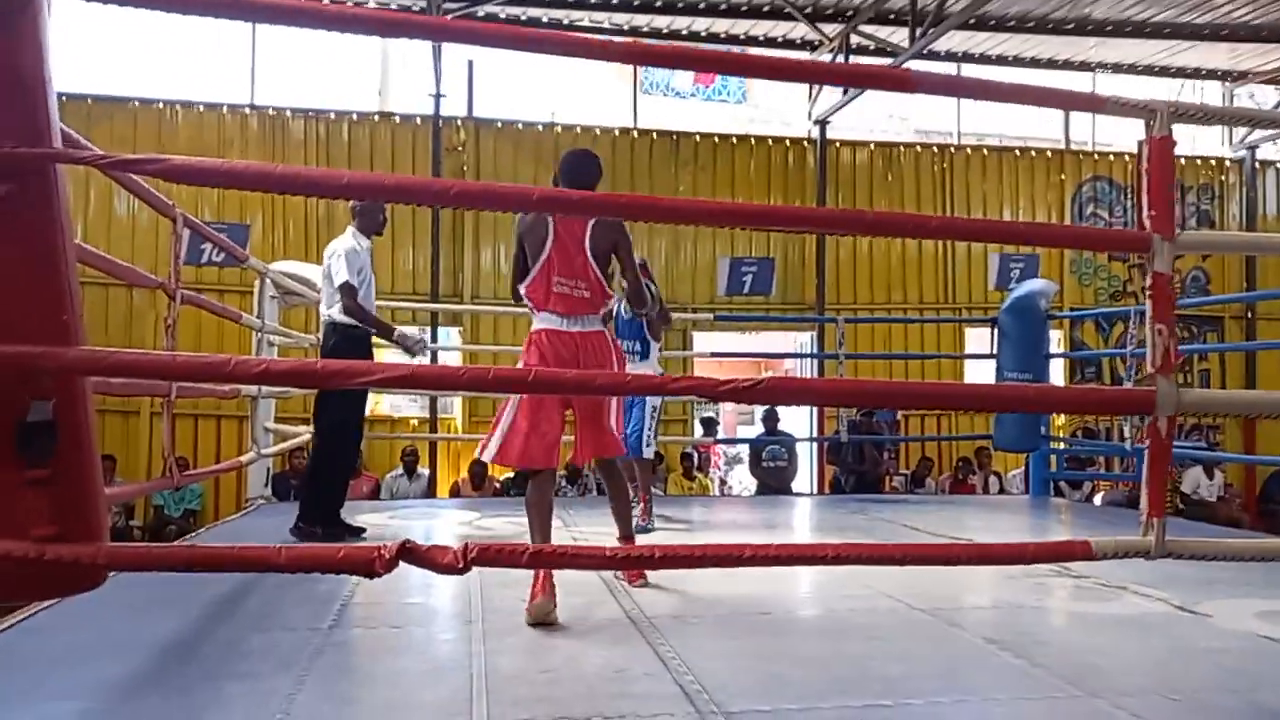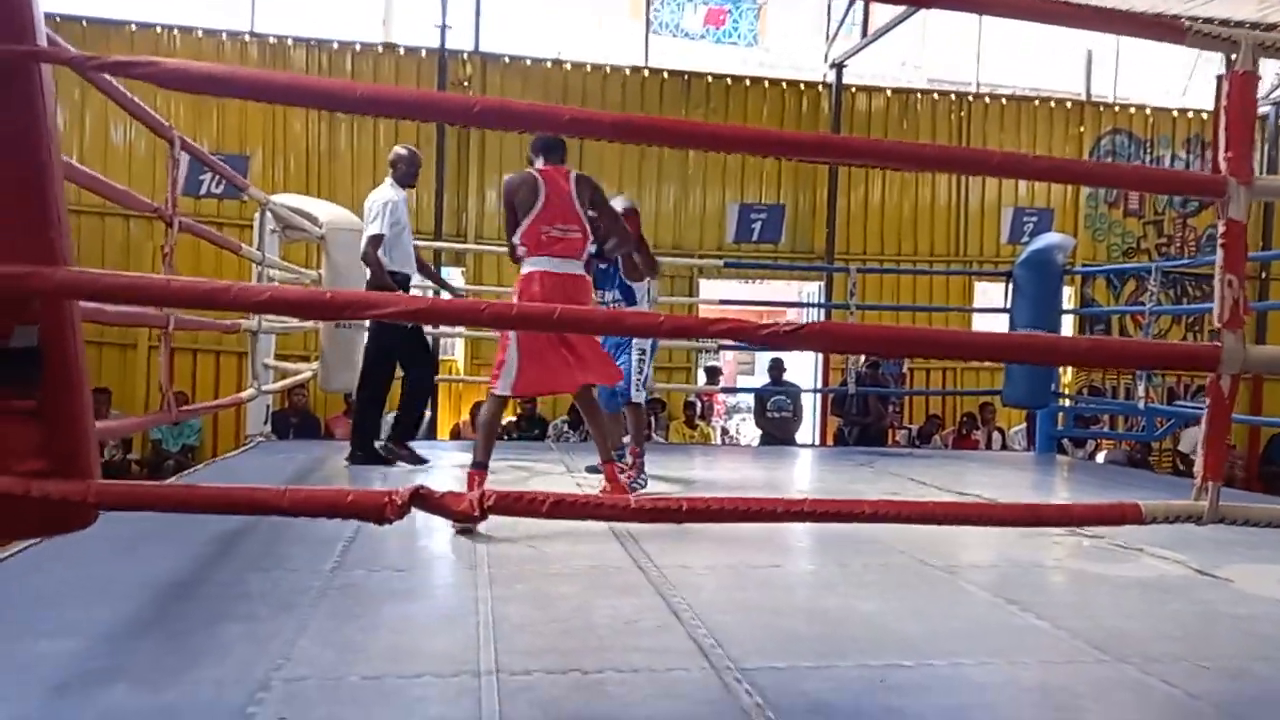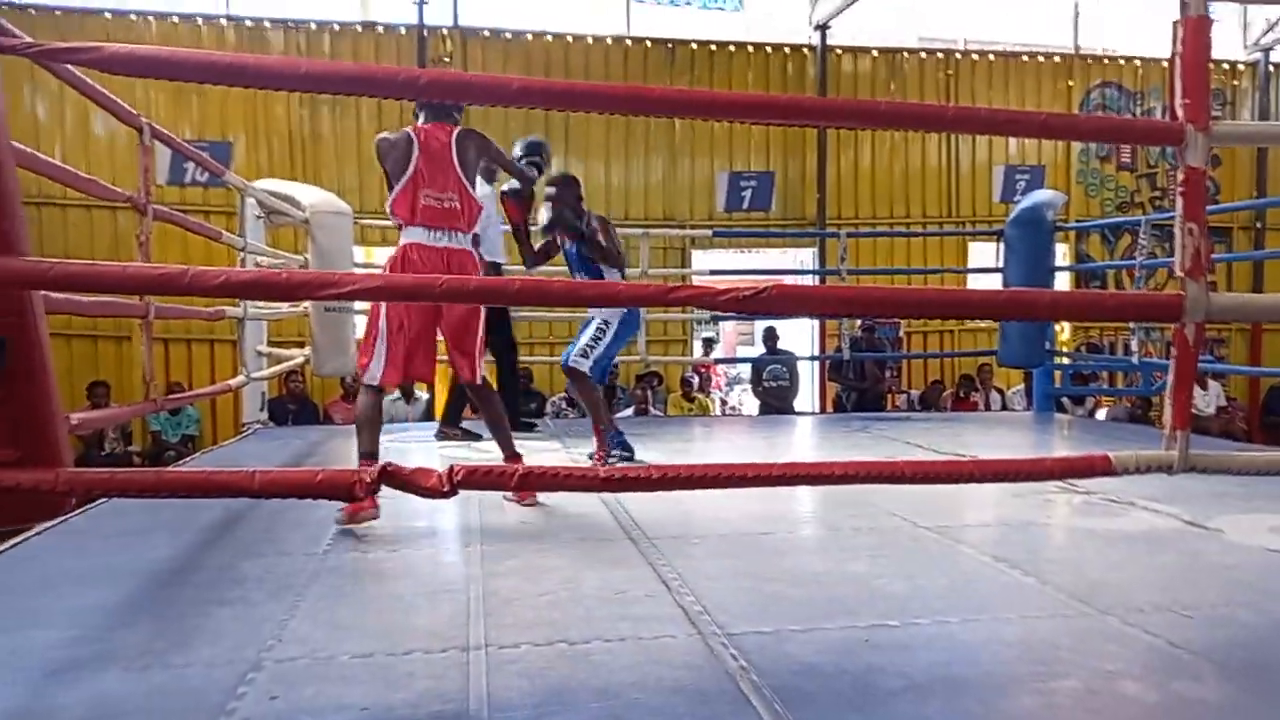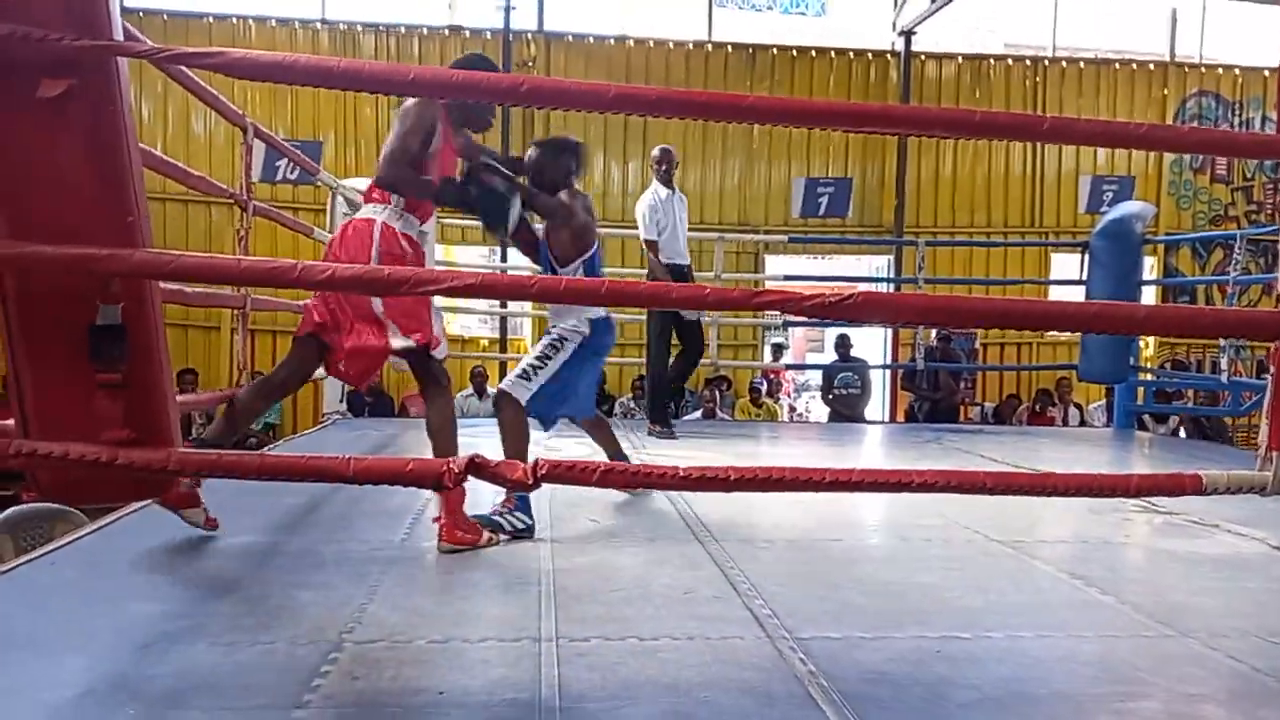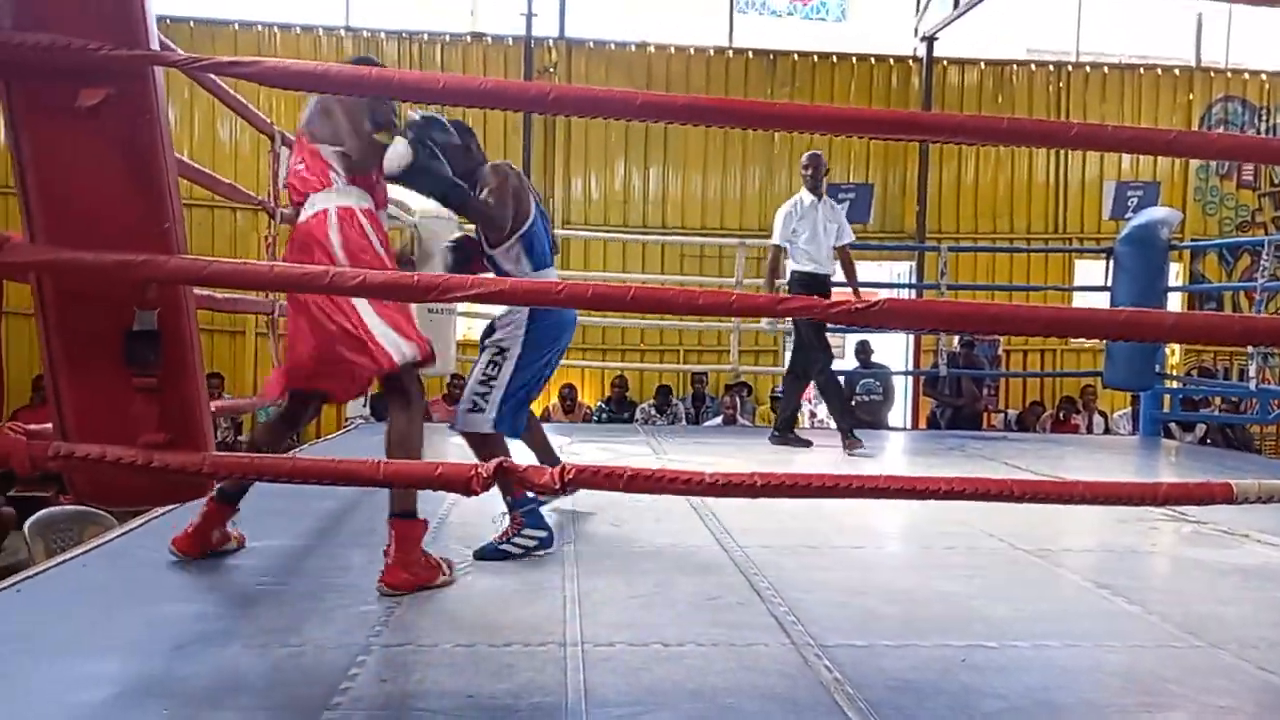
dt=1s
person 1, frame 1
left shoulder: (530, 222)
right shoulder: (610, 228)
left elbow: (518, 292)
right elbow: (638, 299)
right wrist: (648, 308)
left hip: (545, 343)
right hip: (594, 345)
left knee: (538, 463)
right knee: (604, 455)
left ankle: (543, 575)
person 1, frame 2
left shoulder: (515, 183)
right shoulder: (583, 184)
left elbow: (513, 246)
right elbow: (622, 239)
right wrist: (595, 251)
left hip: (534, 284)
right hip: (576, 286)
left knee: (500, 390)
right knee: (584, 387)
left ankle: (476, 492)
right ankle: (614, 480)
person 1, frame 3
left shoulder: (389, 145)
right shoulder: (471, 141)
right elbow: (528, 181)
right wrist: (531, 166)
left hip: (413, 261)
right hip: (461, 263)
left knee: (377, 378)
right knee: (471, 378)
person 1, frame 4
left shoulder: (450, 131)
right shoulder: (426, 109)
right elbow: (397, 182)
right wrist: (454, 189)
right hip: (379, 243)
left knee: (297, 367)
right knee: (432, 372)
right ankle: (454, 521)
person 1, frame 5
left shoulder: (339, 135)
right shoulder: (335, 103)
right elbow: (368, 164)
left hip: (310, 248)
right hip: (341, 236)
left knee: (300, 402)
right knee: (403, 384)
left ankle: (207, 526)
person 2, frame 1
left shoulder: (651, 309)
right shoulder: (615, 306)
left elbow: (665, 320)
left wrist: (647, 285)
left knee: (640, 448)
right knee: (624, 448)
left ankle: (645, 511)
right ankle: (638, 497)
person 2, frame 2
left shoulder: (630, 249)
left elbow: (654, 271)
left wrist: (636, 234)
left hip: (637, 333)
right hip: (611, 334)
left knee: (631, 395)
right knee: (608, 398)
left ankle: (637, 469)
right ankle: (618, 455)
person 2, frame 3
left shoulder: (596, 224)
right shoulder: (564, 232)
left elbow: (618, 258)
right elbow: (532, 263)
left wrist: (578, 233)
left hip: (616, 315)
right hip: (600, 315)
left knee: (575, 368)
right knee: (581, 372)
left ankle: (605, 451)
right ankle: (616, 443)
person 2, frame 4
left shoulder: (571, 204)
right shoulder: (554, 202)
left elbow: (568, 221)
right elbow: (544, 257)
left wrist: (509, 180)
left hip: (581, 326)
right hip: (583, 324)
left knee: (510, 398)
right knee: (580, 408)
left ankle: (516, 506)
right ankle: (622, 465)
person 2, frame 5
left shoulder: (497, 175)
right shoulder: (488, 185)
left elbow: (497, 225)
right elbow: (478, 260)
left wrist: (440, 185)
left hip: (533, 314)
right hip: (546, 313)
left knee: (475, 420)
right knee: (509, 406)
left ankle: (528, 523)
right ankle: (553, 474)
person 3, frame 1
left shoulder: (361, 250)
right shoulder: (346, 249)
right elbow: (350, 305)
left wrist: (397, 336)
right wrist: (397, 335)
left hip: (355, 344)
right hip: (344, 343)
left knee: (348, 434)
right knee: (335, 433)
left ankle: (327, 514)
right ankle: (310, 520)
person 3, frame 2
left shoulder: (397, 200)
right shoulder: (385, 199)
left elbow: (411, 257)
right elbow: (368, 253)
left wrist: (448, 287)
right wrist: (394, 292)
left hip: (391, 291)
right hip: (389, 290)
left knee: (378, 371)
right knee: (421, 366)
left ankle: (363, 446)
right ankle: (399, 439)
person 3, frame 3
left shoulder: (491, 195)
right shoulder: (476, 196)
right elbow: (470, 245)
right wrist: (485, 279)
left hip: (495, 275)
right hip: (484, 277)
left knee: (506, 348)
left ankle: (511, 415)
right ankle: (450, 422)
person 3, frame 4
left shoulder: (681, 200)
right shoulder: (648, 203)
right elbow: (652, 254)
left wrist: (693, 281)
left hip: (682, 277)
right hip: (662, 278)
left knee: (695, 347)
right knee: (660, 352)
left ankle: (662, 402)
right ankle: (657, 419)
person 3, frame 5
left shoulder: (834, 210)
right shoulder: (790, 210)
left elbow: (843, 254)
right elbow: (775, 257)
left wrist: (857, 294)
left hip: (823, 286)
right hip: (802, 284)
left knee: (802, 362)
right knee: (820, 359)
left ankle: (782, 429)
right ankle: (846, 431)
